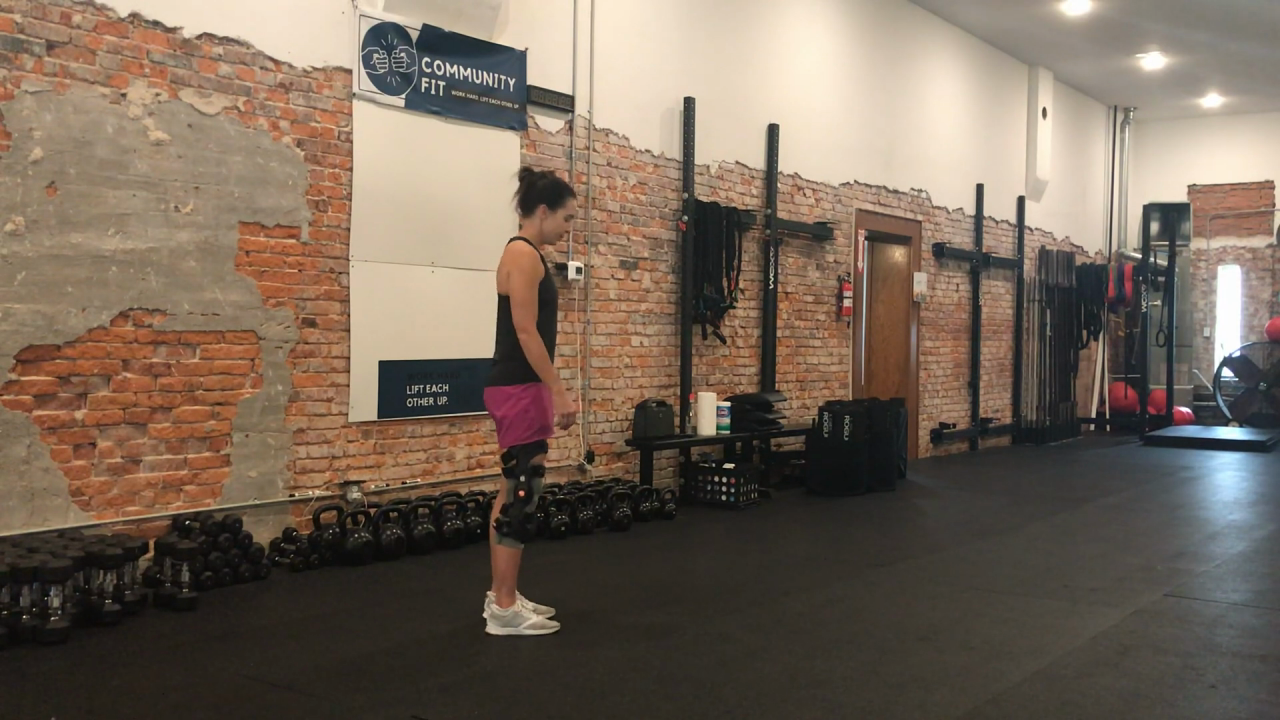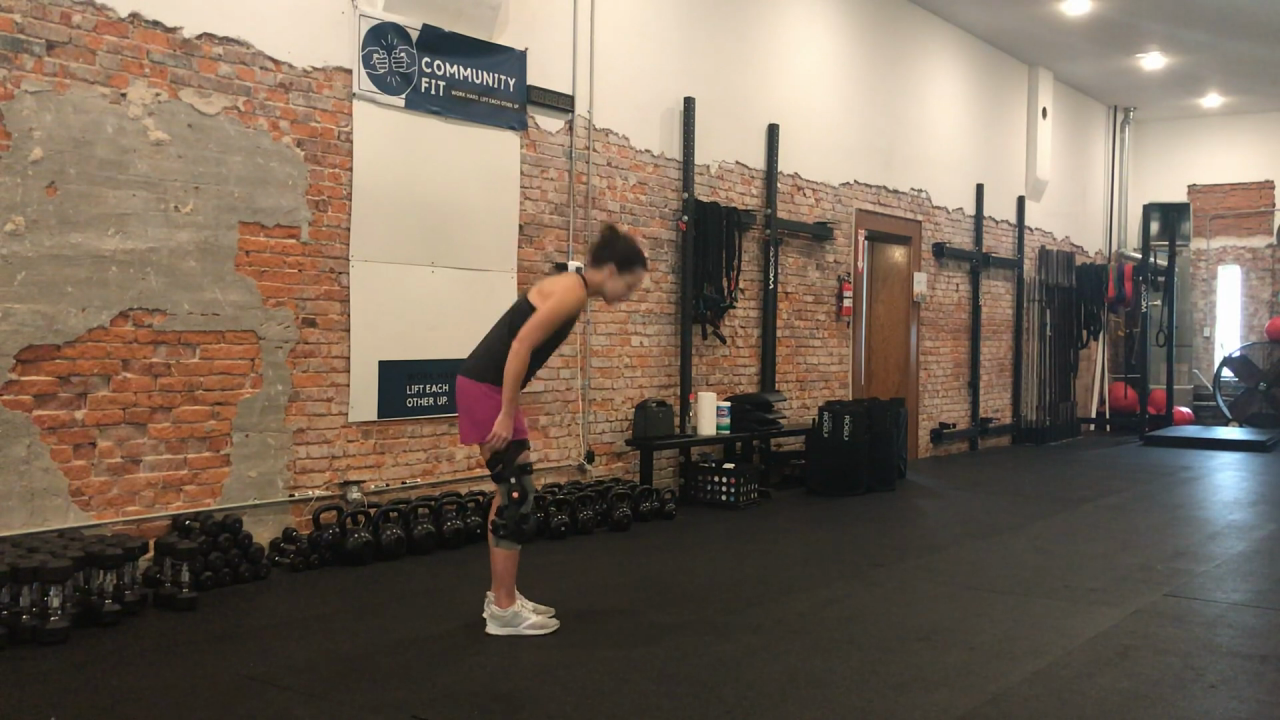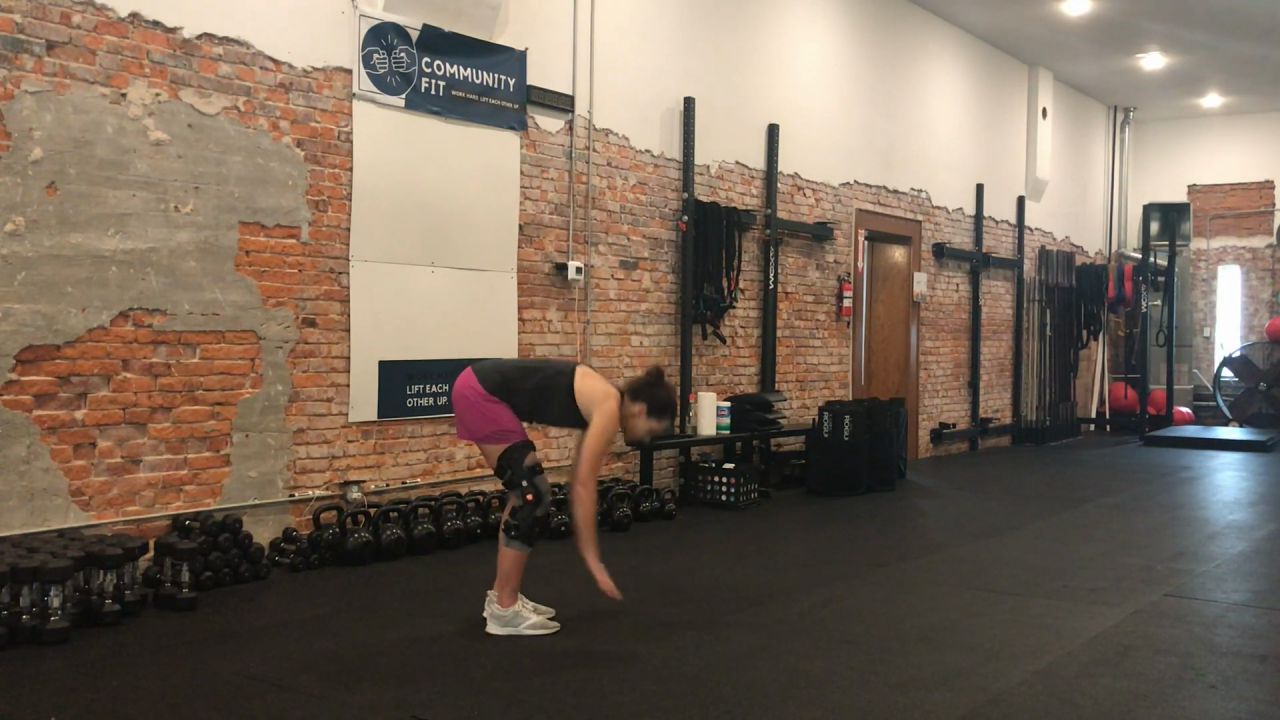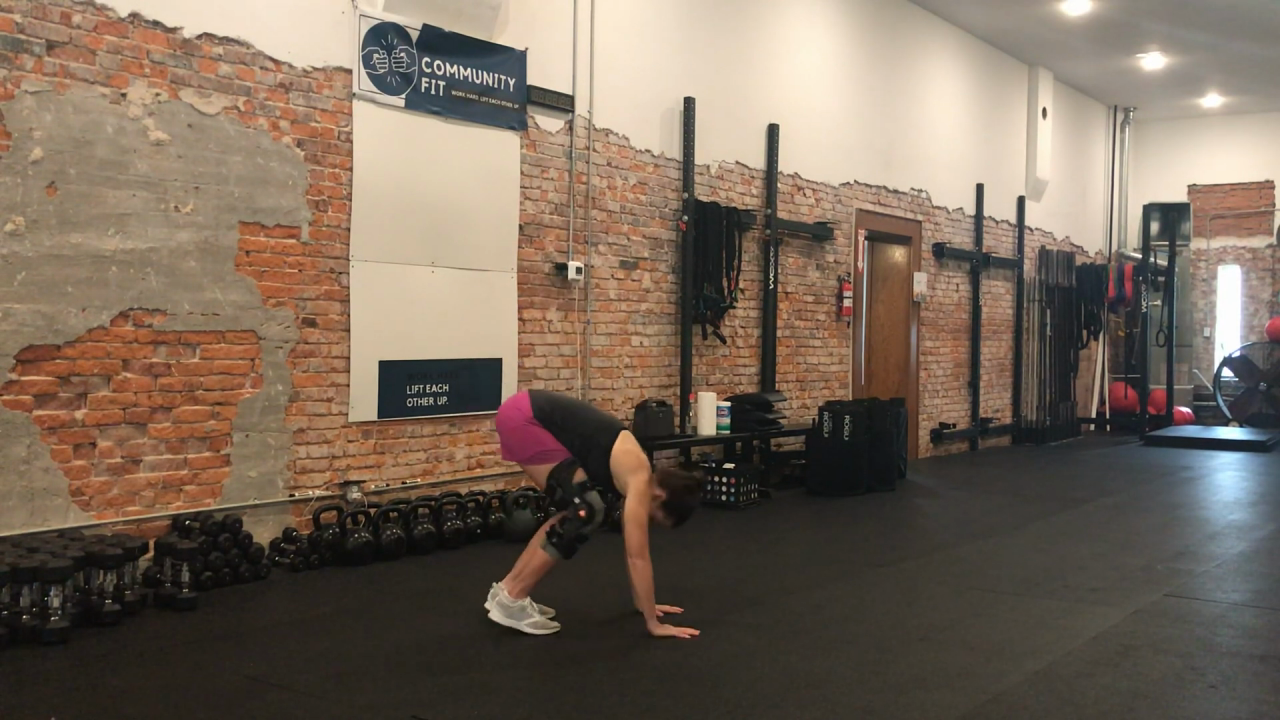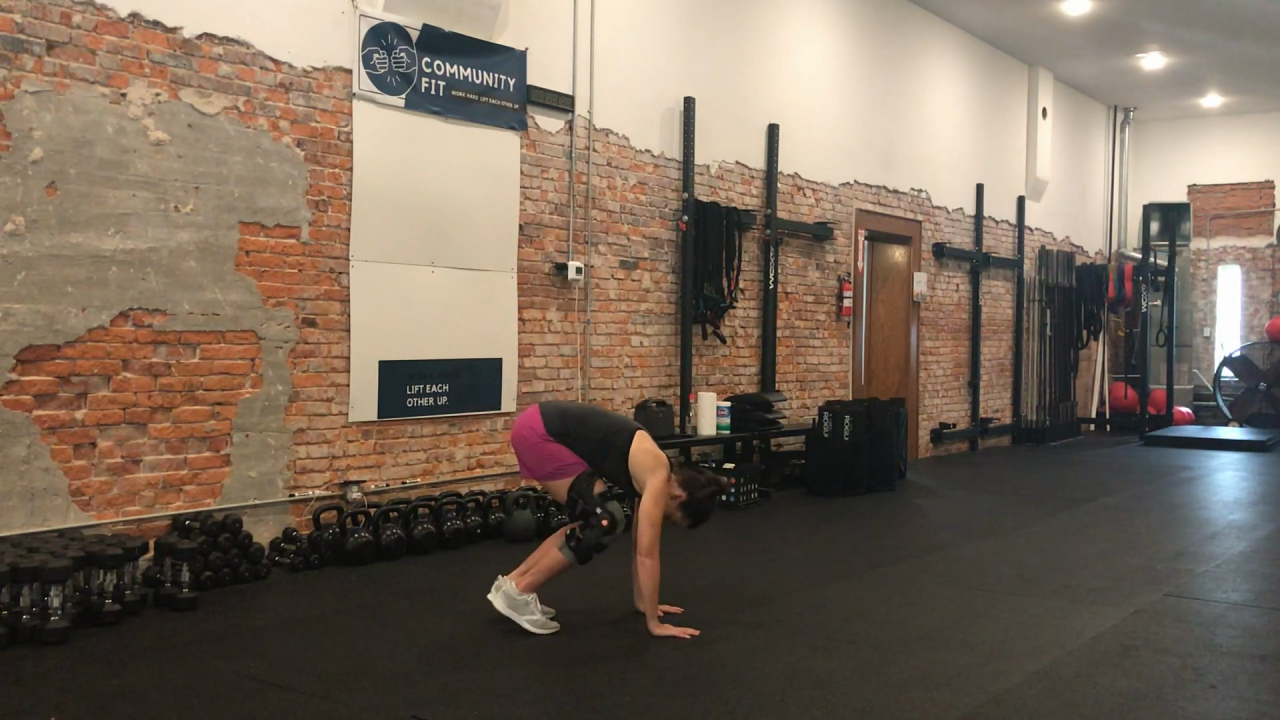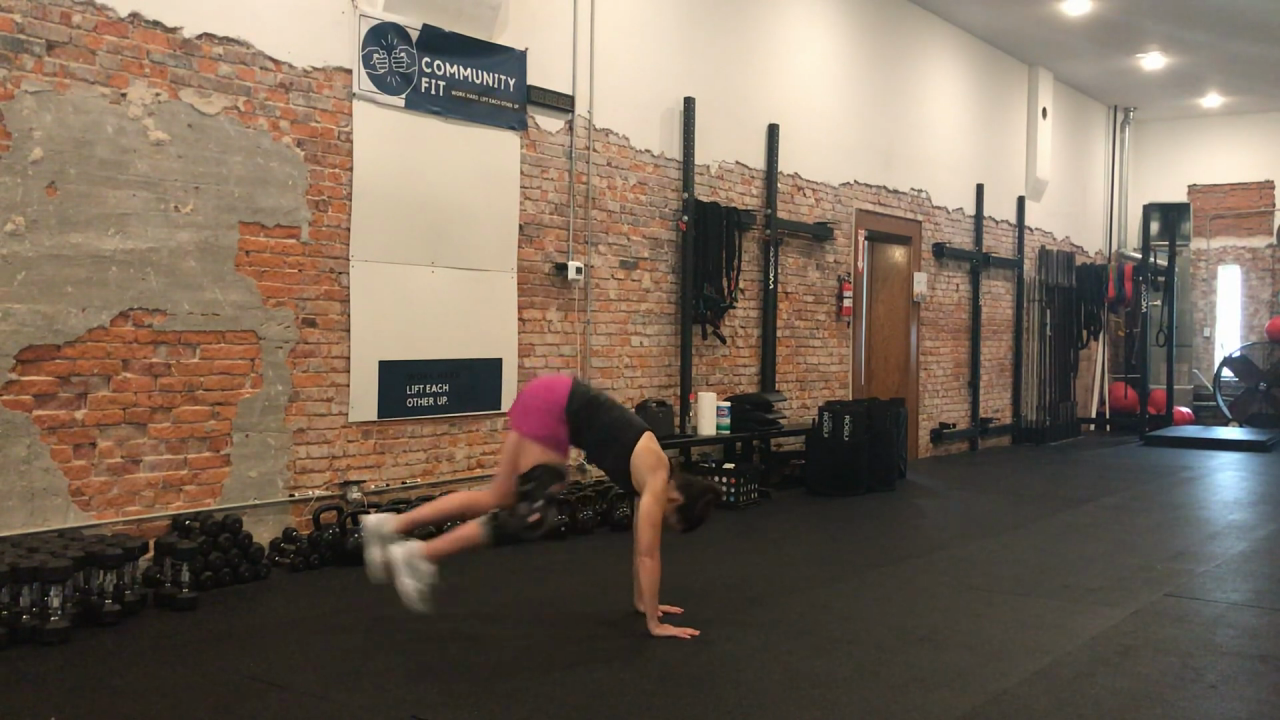
dt=0.5s
person 1, frame 1
left shoulder: (526, 254)
right shoulder: (523, 254)
right elbow: (526, 332)
left wrist: (551, 390)
right wrist: (560, 392)
left hip: (519, 388)
right hip: (518, 390)
left knee: (514, 492)
right knee: (522, 493)
left ankle: (502, 597)
right ankle: (504, 609)
person 1, frame 2
left shoulder: (571, 287)
right shoulder: (573, 292)
right elbow: (520, 346)
left wrist: (510, 413)
right wrist: (506, 416)
left hip: (485, 384)
right hip: (485, 388)
left knee: (512, 491)
right knee: (516, 494)
left ankle: (502, 597)
right ankle: (504, 610)
person 1, frame 3
left shoulder: (604, 399)
right shoulder: (609, 407)
left elbow: (582, 482)
right elbow: (585, 484)
left wrist: (584, 545)
right wrist: (593, 559)
left hip: (481, 389)
right hip: (482, 394)
left knee: (527, 492)
right knee: (532, 493)
left ankle: (502, 596)
right ankle: (505, 610)
person 1, frame 4
left shoulder: (635, 473)
right shoulder: (639, 479)
left elbow: (633, 549)
right elbow: (637, 555)
left wrist: (642, 602)
right wrist: (653, 623)
left hip: (528, 416)
right hip: (524, 417)
left knee: (576, 515)
right knee: (585, 511)
left ankle: (508, 589)
right ankle: (511, 599)
person 1, frame 5
left shoulder: (649, 475)
right shoulder: (658, 478)
left elbow: (639, 546)
right elbow: (647, 554)
left wrist: (641, 601)
right wrist: (654, 623)
left hip: (541, 429)
right hip: (540, 431)
left knee: (594, 523)
right knee: (606, 521)
left ankle: (513, 582)
right ankle: (518, 592)
person 1, frame 6
left shoulder: (656, 471)
right shoulder: (657, 483)
left elbow: (642, 546)
right elbow: (647, 553)
left wrist: (642, 600)
right wrist: (654, 623)
left hip: (556, 398)
right hip: (554, 402)
left knee: (502, 497)
right knee: (534, 513)
left ankle: (388, 525)
right ankle: (421, 556)
